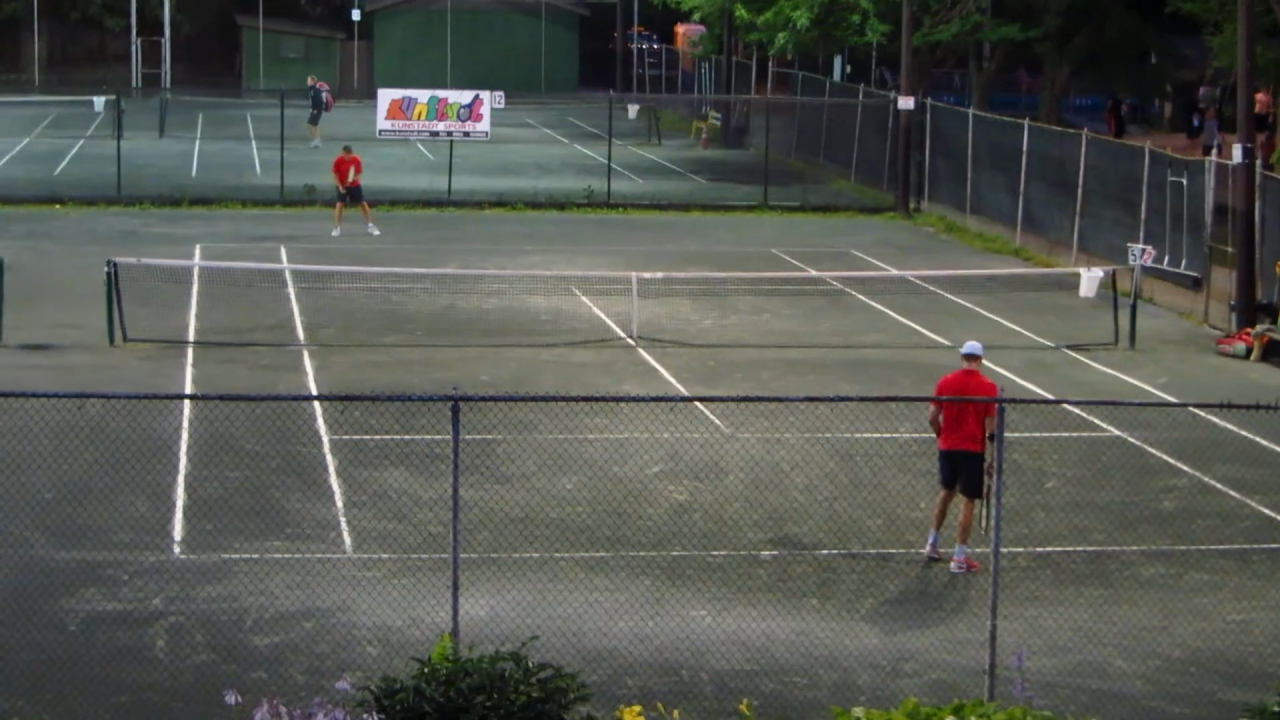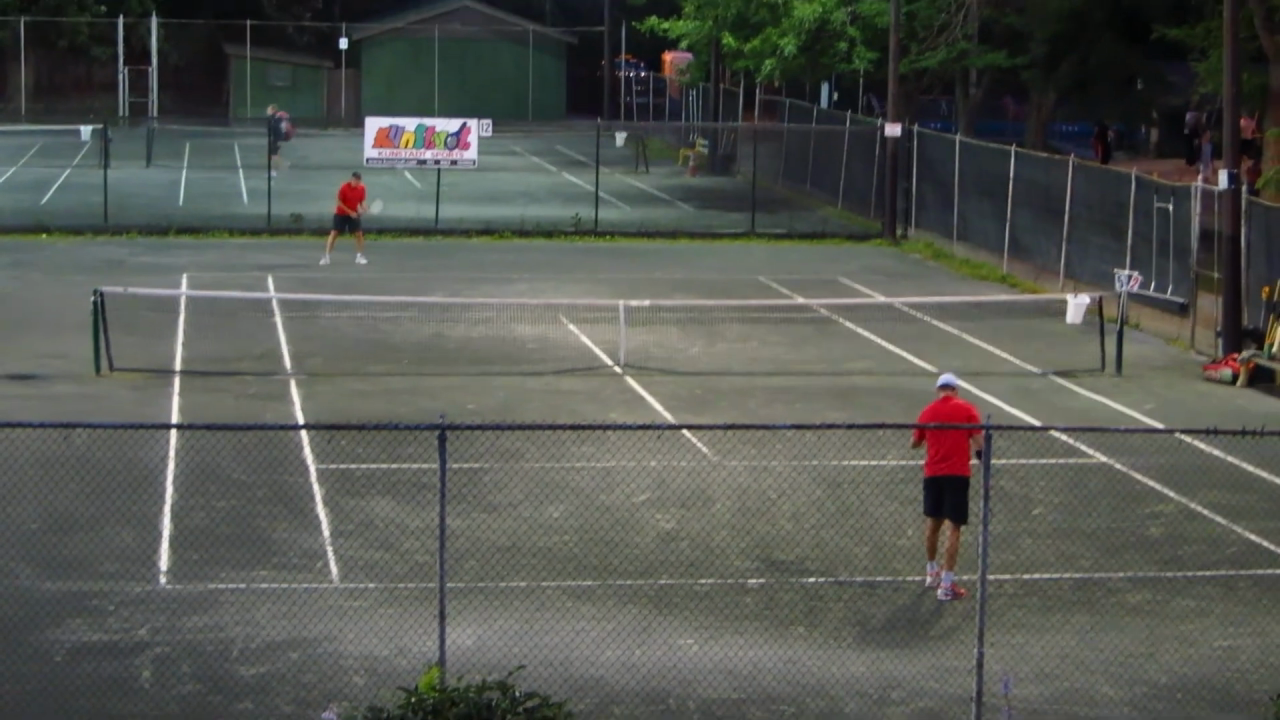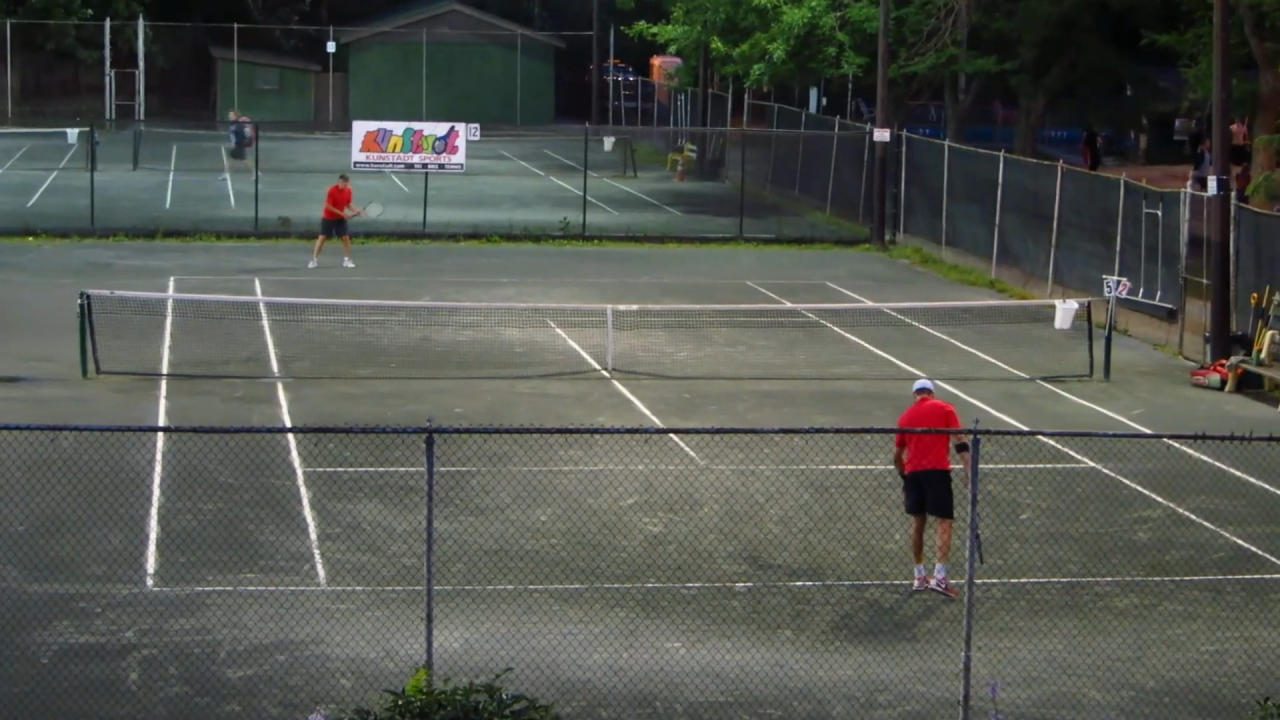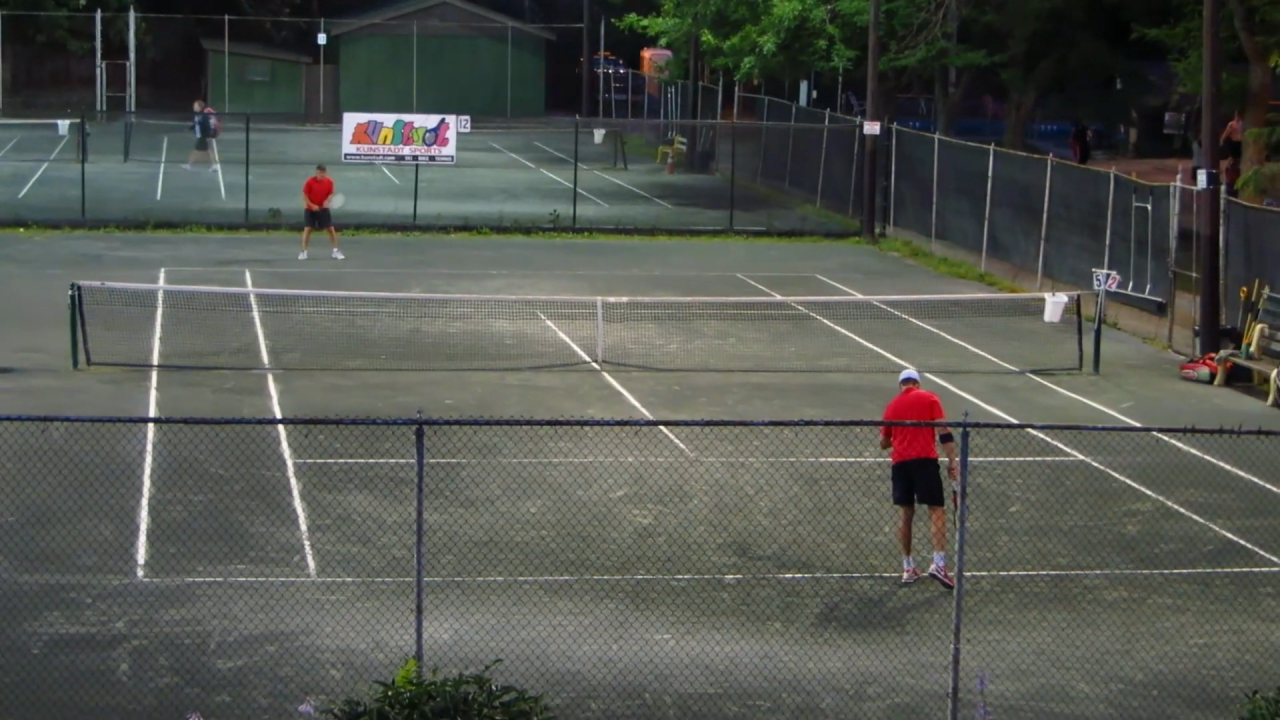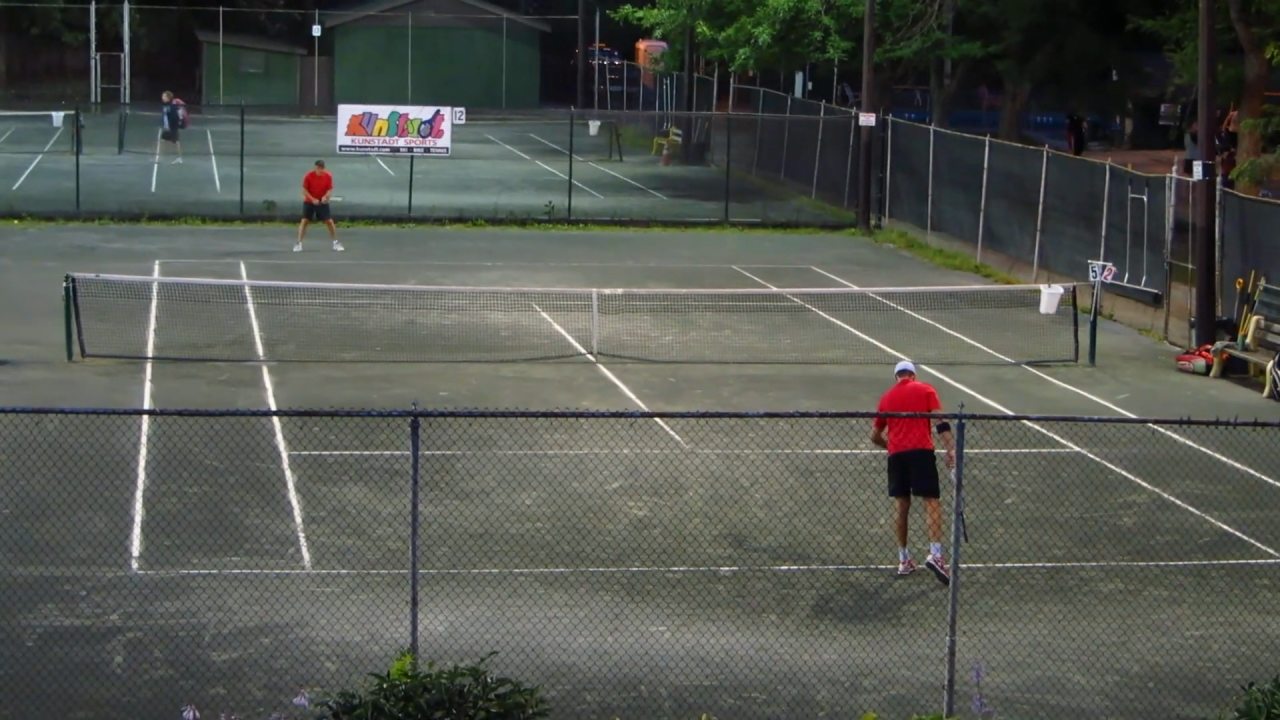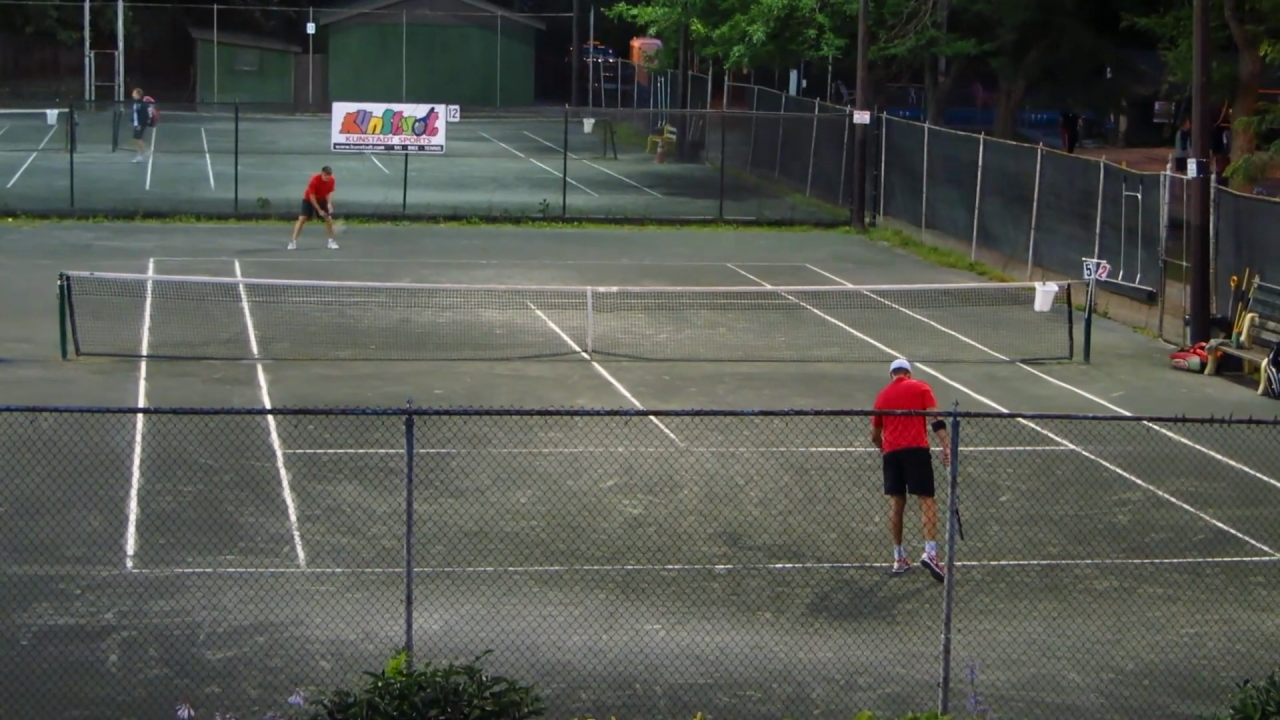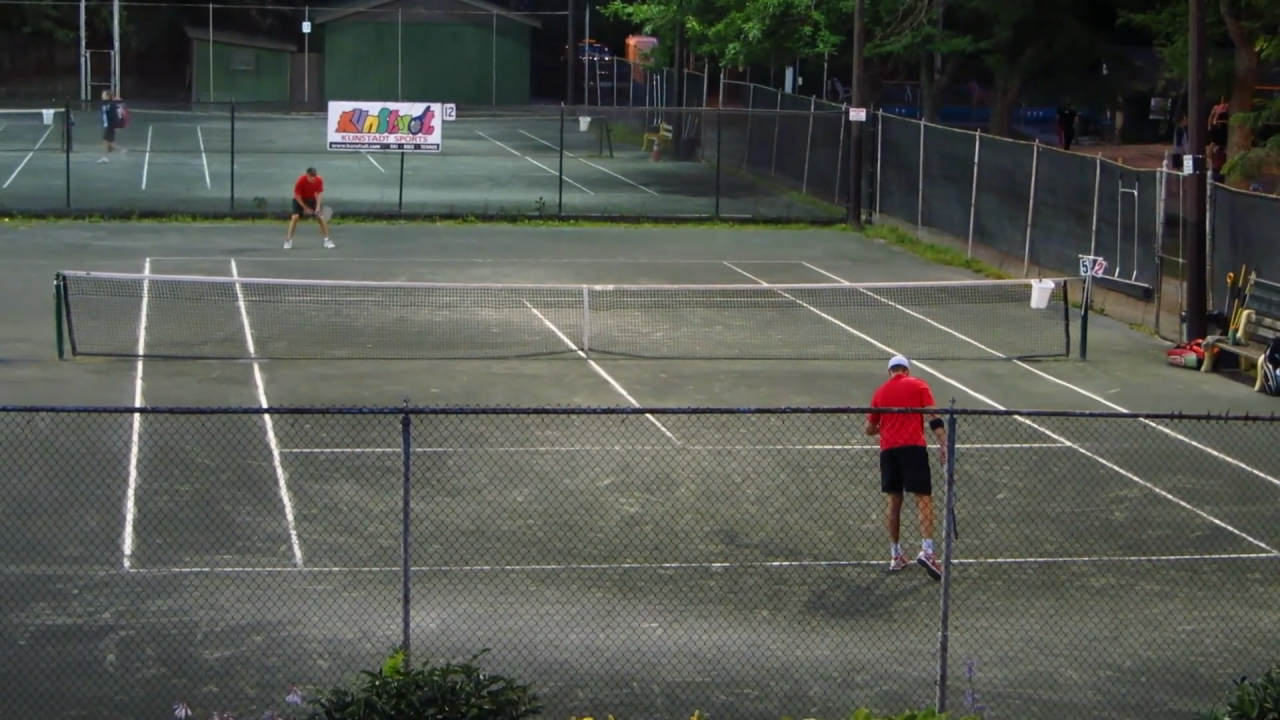
dt=0.4s
person 1, frame 1
left shoulder: (945, 382)
right shoulder: (988, 387)
left elbow: (933, 418)
right elbow: (991, 427)
left hip: (947, 448)
right hip: (972, 451)
left knee: (946, 493)
right knee: (968, 502)
left ankle: (932, 544)
right ankle: (959, 558)
person 1, frame 2
left shoulder: (927, 411)
right shoulder: (967, 409)
left elbow: (914, 443)
right elbow: (979, 445)
left hip: (932, 474)
right hip: (957, 475)
left knee: (933, 523)
right knee: (954, 528)
left ankle: (932, 572)
right ankle: (946, 585)
person 1, frame 3
left shoulder: (906, 416)
right shoulder: (945, 408)
left elbow: (897, 456)
right elbow: (959, 441)
left wrist: (904, 476)
right wrist: (967, 469)
left hip: (912, 472)
right hip: (937, 471)
left knee: (917, 523)
right knee: (944, 522)
left ankle: (919, 576)
right ankle: (939, 575)
person 1, frame 4
left shoulder: (892, 405)
right shoulder: (929, 398)
left elbow: (884, 443)
right elbow: (943, 431)
right wrist: (952, 460)
left hip: (899, 463)
right hip: (924, 459)
left knee: (906, 514)
right knee: (937, 510)
left ankle: (908, 568)
right ankle: (938, 563)
person 1, frame 5
left shoulder: (887, 397)
right shoulder: (925, 390)
left elbow: (875, 436)
right elbow: (940, 421)
right wrist: (950, 449)
left hip: (896, 455)
right hip: (920, 451)
left knee: (901, 506)
right knee: (932, 502)
left ankle: (904, 560)
right ankle: (935, 554)
person 1, frame 6
left shoulder: (882, 395)
right shoulder: (921, 387)
left elbow: (875, 435)
right elbow: (935, 419)
right wrist: (946, 447)
left hip: (891, 452)
right hip: (916, 449)
left knee: (896, 504)
right knee: (927, 501)
left ankle: (899, 558)
right ankle: (930, 552)
person 1, frame 7
left shoulder: (880, 392)
right shoulder: (919, 385)
left elbow: (870, 429)
right elbow: (933, 417)
right wrist: (943, 445)
left hip: (888, 450)
right hip: (913, 447)
left knee: (894, 502)
right knee: (923, 499)
left ankle: (896, 556)
right ankle: (926, 550)
